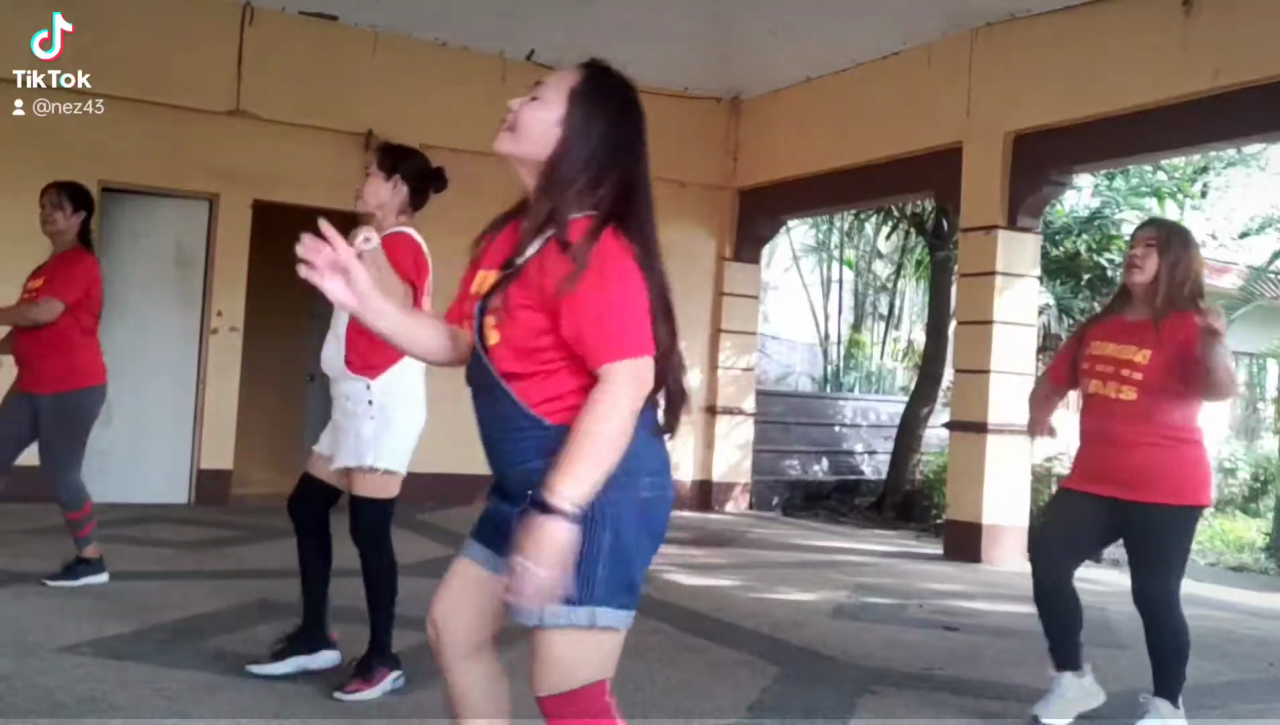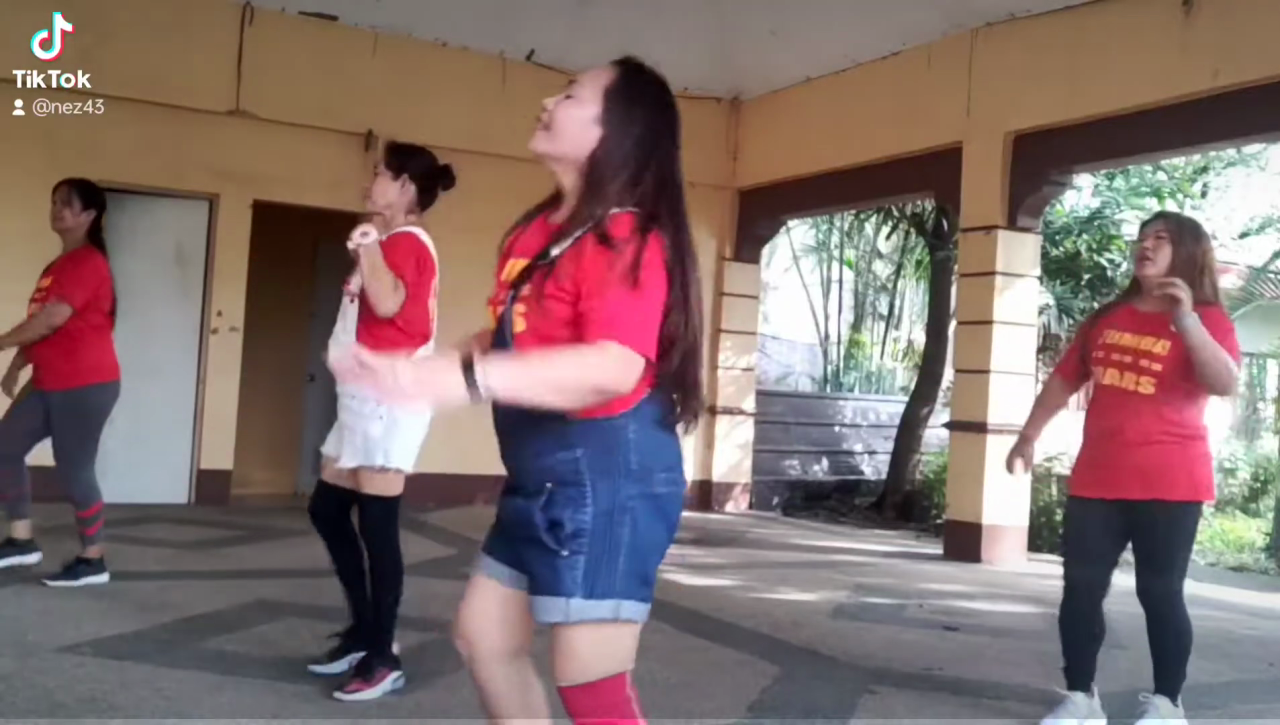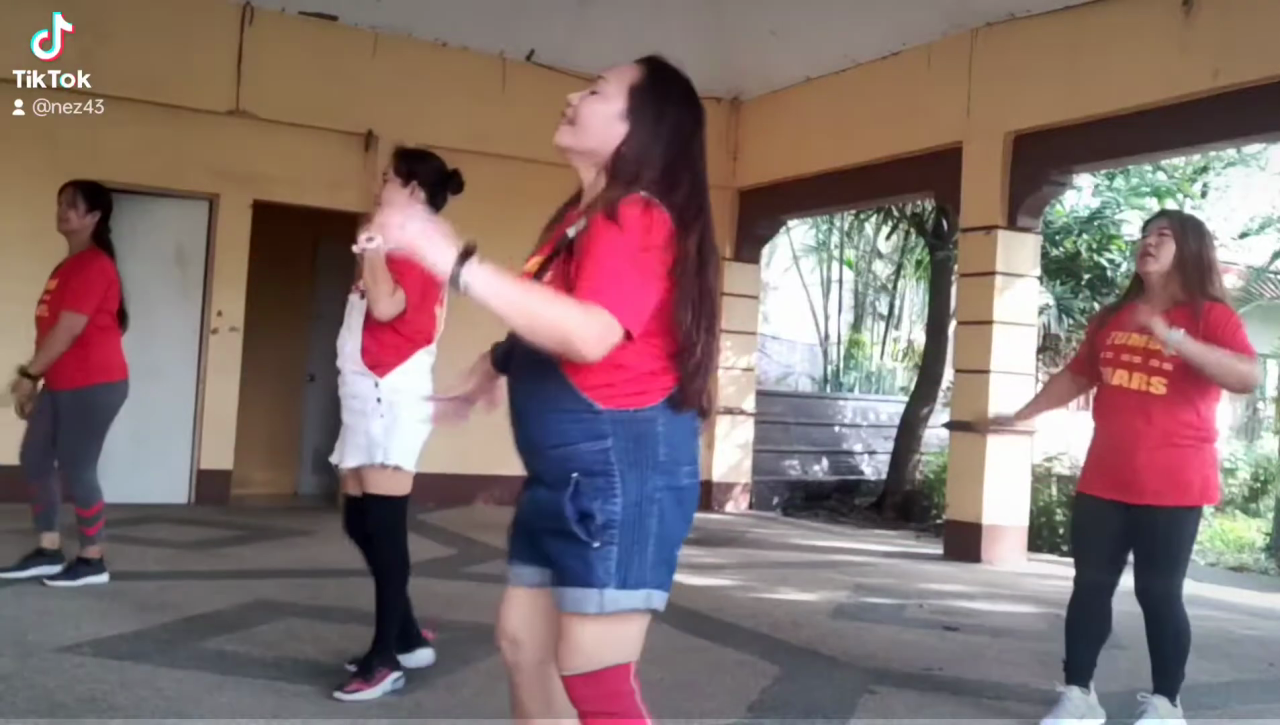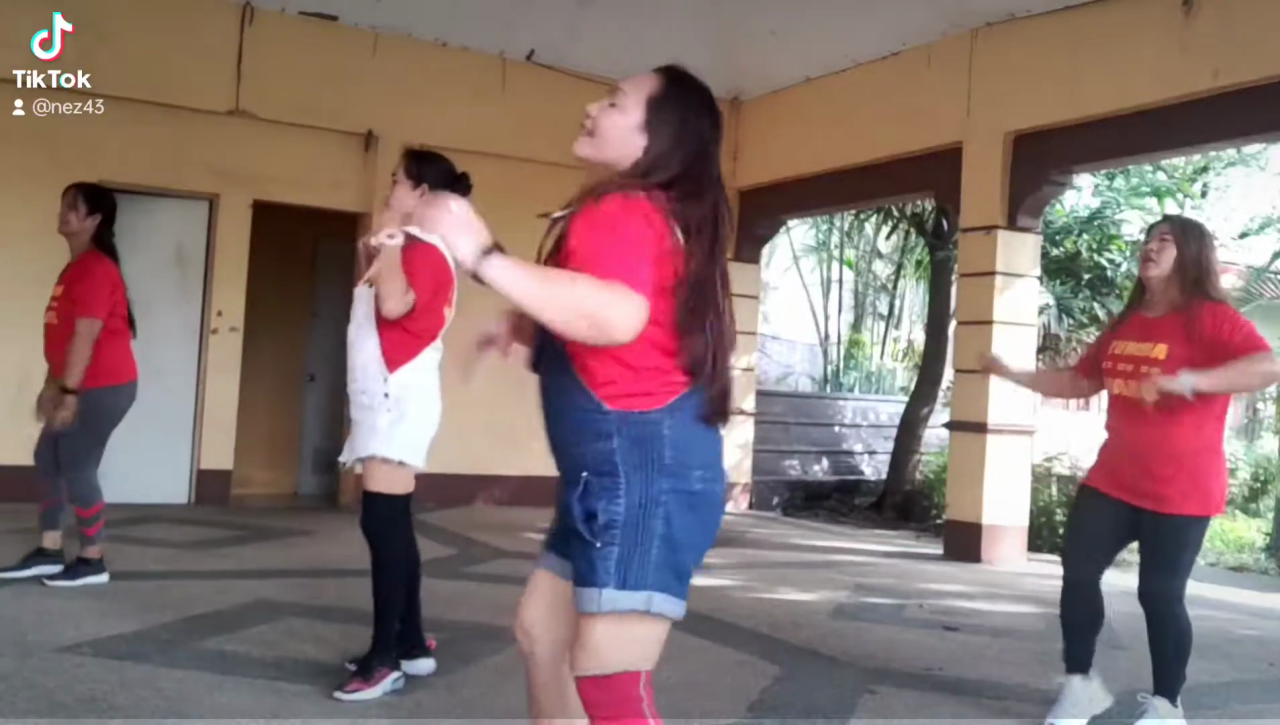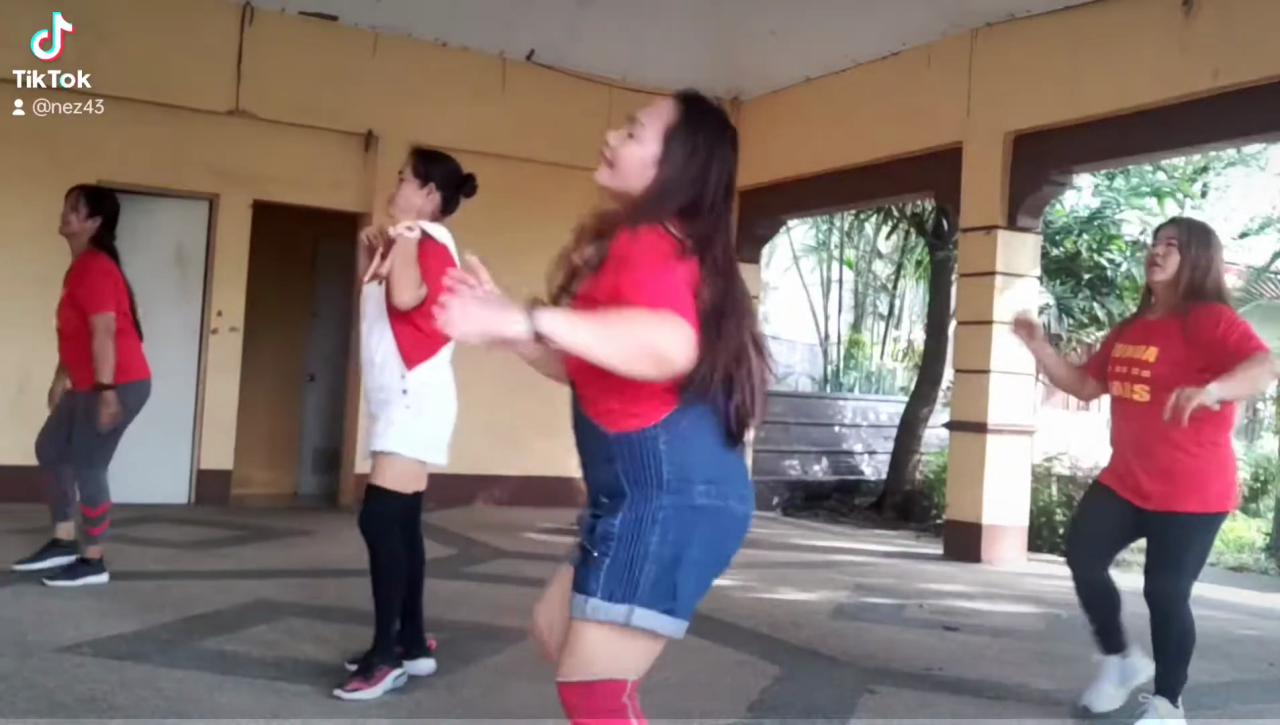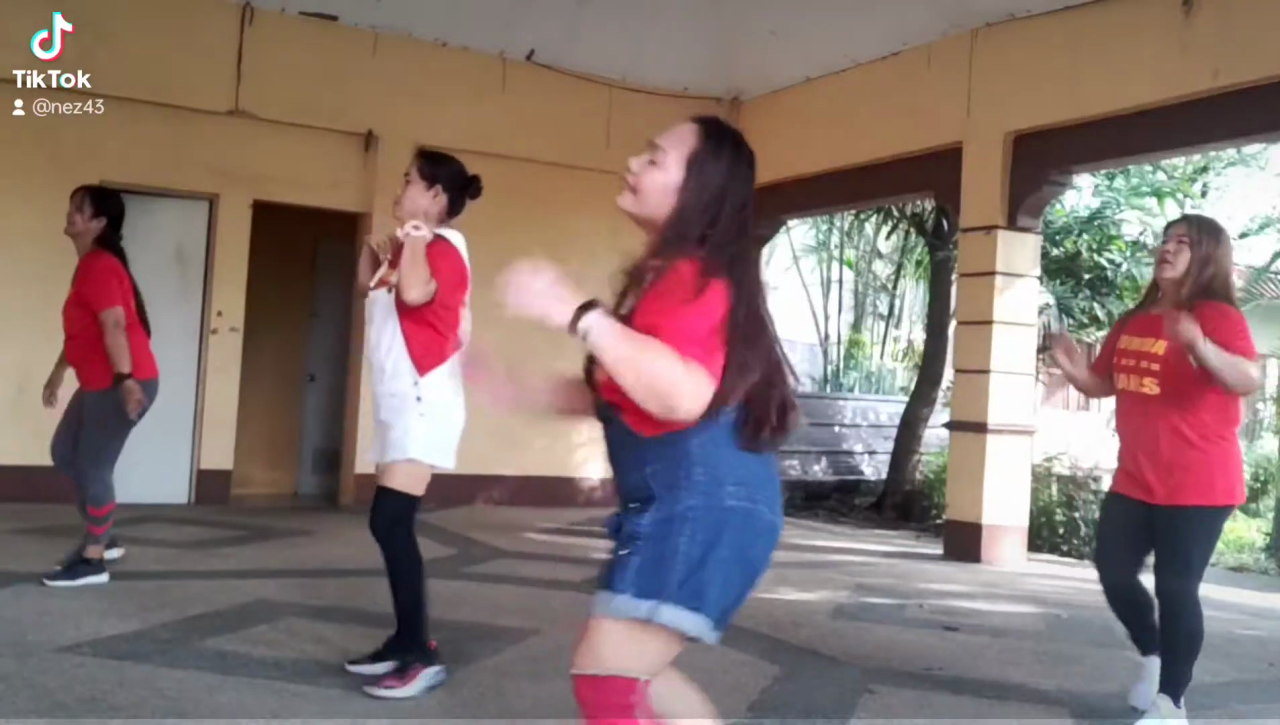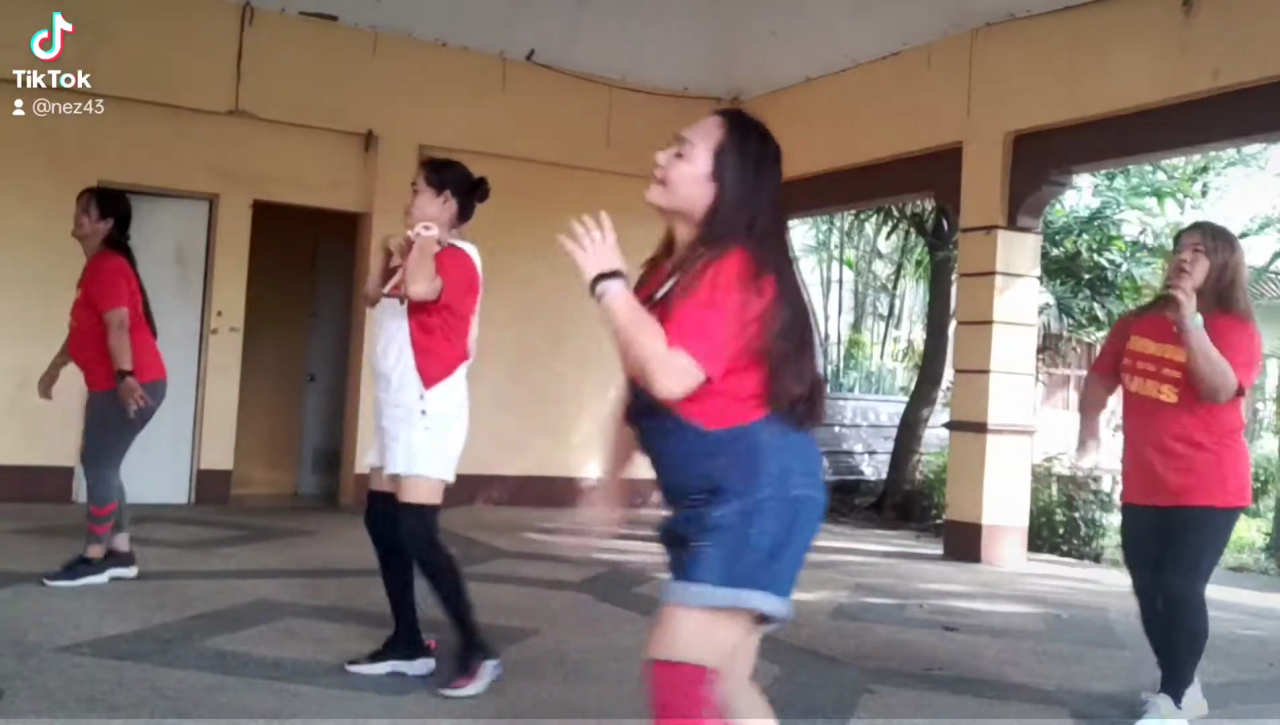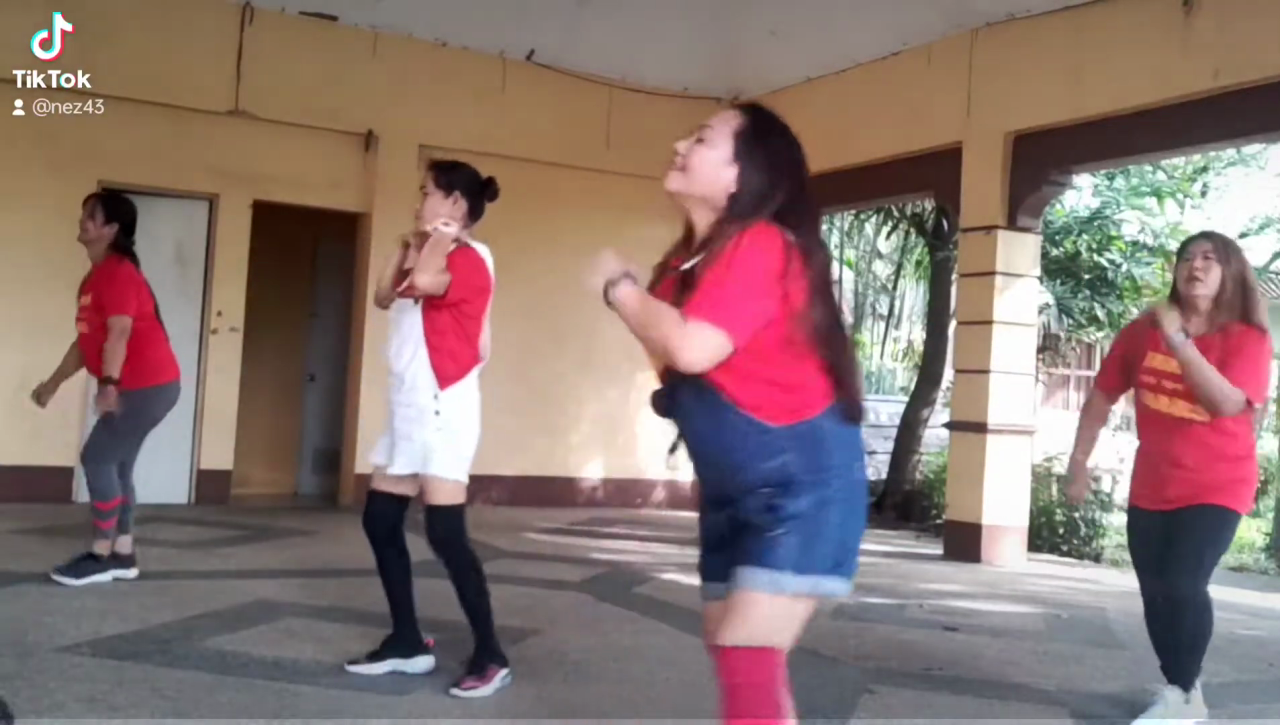
dt=0.1s
person 1, frame 1
left shoulder: (592, 248)
right shoulder: (508, 237)
left elbow: (627, 381)
right elbow: (454, 342)
left wrist: (561, 512)
right wrist: (359, 298)
left hip: (590, 500)
right hip: (529, 492)
right knee: (453, 627)
person 1, frame 2
left shoulder: (622, 237)
right shoulder: (540, 228)
left elbow: (614, 365)
right elbow: (509, 337)
left wrist: (465, 379)
right wrist: (412, 371)
left hip: (604, 486)
right hip: (546, 487)
right knee: (483, 636)
person 1, frame 3
left shoulder: (639, 222)
right shoulder: (575, 223)
left elbow: (587, 333)
left wrist: (456, 262)
right wrist: (493, 366)
left hip: (627, 476)
right hip: (565, 480)
right knee: (521, 641)
person 1, frame 4
left shoulder: (628, 212)
right shoulder: (642, 221)
left elbow: (612, 318)
left wrist: (484, 256)
right wrist: (516, 329)
left hip: (652, 482)
right hip: (612, 481)
right knee: (539, 633)
person 1, frame 5
left shoulder: (650, 244)
right shoulder: (641, 248)
left elbow: (671, 348)
right elbow: (589, 365)
left wrist: (531, 323)
right wrist: (508, 324)
left hip: (668, 499)
right hip: (646, 497)
right knee: (556, 628)
person 1, frame 6
left shoulder: (690, 277)
right shoulder: (660, 274)
left elbow: (683, 395)
right elbow: (608, 391)
left wrist: (579, 314)
right wrist: (521, 391)
left hip: (695, 508)
right hip: (673, 510)
person 1, frame 7
left shoulder: (733, 269)
right shoulder: (667, 270)
left elbow: (666, 374)
right elbow: (645, 392)
left wrist: (607, 281)
right wrist: (614, 480)
left hip: (756, 499)
right hip: (717, 501)
left knee: (678, 675)
right knee: (713, 674)
person 1, frame 8
left shoulder: (759, 243)
right shoulder: (691, 258)
left elbow: (691, 348)
left wrist: (619, 287)
left hip: (800, 487)
right hip: (733, 492)
left knee: (745, 656)
right knee: (734, 654)
person 2, frame 1
left shoulder: (403, 245)
right shoulder: (377, 243)
left elbow: (397, 309)
left wrist: (366, 250)
right wrist: (349, 259)
left hip: (383, 402)
right hip: (356, 401)
left knee: (369, 529)
right knee: (306, 508)
left ankle: (382, 658)
right ankle: (313, 637)
person 2, frame 2
left shoulder: (407, 243)
right shoulder: (389, 242)
left elbow: (386, 302)
left wrist: (367, 244)
right wrist: (364, 248)
left hip: (389, 402)
right hip: (365, 401)
left knee: (376, 527)
right knee: (326, 510)
left ankle: (382, 660)
right ankle: (366, 631)
person 2, frame 3
left shoulder: (411, 249)
right shoulder: (395, 247)
left elbow: (386, 308)
right elbow: (370, 309)
left wrist: (373, 252)
right wrist: (368, 255)
left hip: (391, 401)
right hip: (368, 401)
left knee: (382, 528)
right knee: (360, 523)
left ankle: (384, 658)
right ankle: (408, 636)
person 2, frame 4
left shoulder: (423, 249)
right shoulder: (401, 246)
left elbow: (393, 305)
right elbow: (370, 302)
left wrist: (388, 246)
right wrist: (370, 255)
left hip: (398, 400)
right hip: (379, 401)
left knee: (381, 524)
right knee: (388, 525)
left ankle: (386, 657)
right ankle: (411, 643)
person 2, frame 5
left shoulder: (431, 244)
right shoulder: (408, 243)
left elbow: (404, 298)
right elbow: (373, 290)
left wrist: (403, 238)
right wrist: (370, 247)
left hip: (415, 396)
right hip: (395, 397)
left knee: (380, 520)
right knee: (399, 524)
left ankle: (386, 655)
right ankle: (412, 643)
person 2, frame 6
left shoulder: (443, 248)
right shoulder: (409, 250)
left elbow: (415, 292)
right elbow: (367, 290)
left wrist: (414, 240)
right wrist: (374, 251)
left hip: (426, 402)
right hip: (398, 401)
left knee: (392, 522)
right knee: (391, 522)
left ankle: (420, 656)
right ankle: (410, 643)
person 2, frame 7
left shoulder: (455, 257)
right shoulder: (418, 255)
left elbow: (419, 290)
right elbow: (374, 298)
left wrist: (424, 244)
right wrist: (386, 255)
left hip: (428, 412)
right hip: (397, 410)
left knee: (416, 534)
right knee: (382, 524)
left ankle: (475, 650)
right ankle: (408, 643)
person 2, frame 8
left shoulder: (467, 258)
right shoulder: (431, 259)
left elbow: (429, 283)
right elbow: (383, 297)
left wrist: (442, 238)
right wrist: (404, 251)
left hip: (442, 411)
right hip: (409, 412)
left knee: (445, 534)
right knee: (379, 519)
left ankle: (490, 655)
right ankle: (408, 641)
person 3, frame 1
left shoulder: (1186, 326)
right shoulder: (1096, 328)
left elbow: (1219, 389)
right elbow: (1054, 380)
left wrist: (1215, 344)
right wrist: (1039, 411)
left hip: (1166, 488)
right hip: (1093, 481)
left knee: (1156, 598)
right knee: (1046, 564)
right ankle: (1073, 677)
person 3, frame 2
left shoulder: (1205, 320)
right shoulder: (1106, 319)
left elbow: (1224, 382)
right elbow: (1065, 378)
left wrist: (1187, 319)
right wrist: (1029, 433)
left hip: (1170, 483)
right hip: (1098, 479)
left knee: (1160, 592)
right knee: (1081, 586)
person 3, frame 3
left shoulder: (1212, 317)
right shoulder: (1111, 319)
left elbow: (1247, 377)
right elbow: (1074, 377)
left wrist: (1172, 338)
right wrist: (1022, 414)
left hip: (1175, 483)
right hip: (1106, 478)
left knee: (1159, 592)
right knee: (1090, 585)
person 3, frame 4
left shoulder: (1212, 318)
right shoulder: (1121, 327)
right elbow: (1076, 383)
left wrist: (1187, 379)
right wrist: (1016, 374)
left hip: (1183, 487)
right hip: (1114, 478)
left knee: (1160, 593)
right knee: (1079, 571)
right ankle: (1080, 682)
person 3, frame 5
left shoulder: (1211, 319)
right shoulder: (1128, 329)
left elbow: (1264, 367)
right elbow: (1085, 383)
left wrist: (1209, 390)
right wrist: (1040, 349)
left hip: (1191, 488)
right hip: (1126, 478)
left knee: (1166, 593)
right knee: (1082, 560)
right ankle: (1121, 659)
person 3, frame 6
left shoulder: (1219, 317)
right shoulder: (1134, 323)
left elbow: (1250, 381)
right elbow: (1099, 384)
left wrist: (1203, 347)
right wrist: (1071, 363)
left hip: (1198, 483)
right hip: (1135, 477)
left knee: (1176, 587)
right knee: (1113, 573)
right ankle: (1155, 660)
person 3, frame 7
left shoulder: (1233, 329)
right shoulder: (1135, 323)
left elbow: (1219, 389)
right elbow: (1100, 380)
left wrist: (1191, 321)
right wrist: (1089, 422)
left hip: (1208, 485)
right hip: (1144, 484)
left knee: (1181, 587)
right knee: (1150, 589)
person 3, frame 8
left shoulder: (1248, 340)
right shoulder: (1143, 330)
left elbow: (1229, 404)
right elbow: (1103, 392)
left wrist: (1181, 343)
right wrist: (1080, 460)
left hip: (1218, 488)
right hip: (1153, 489)
left knee: (1186, 583)
right knee: (1157, 592)
person 4, frame 1
left shoulder: (80, 263)
right shoulder: (45, 268)
left elbow: (41, 312)
left hip: (71, 388)
left knee: (60, 474)
left ankle: (91, 560)
person 4, frame 2
left shoulder: (87, 263)
right shoulder: (58, 265)
left elbow: (50, 318)
right elbow: (42, 324)
left hip: (86, 385)
right hip: (48, 382)
left knee: (74, 469)
left ankle: (92, 561)
person 4, frame 3
left shoulder: (93, 265)
right shoulder: (68, 266)
left elbow: (68, 329)
right elbow: (50, 328)
left hip: (94, 385)
right hip: (61, 384)
left knee: (76, 470)
right knee: (34, 460)
left ankle: (92, 561)
right ankle: (48, 552)
person 4, frame 4
left shoulder: (94, 268)
right shoulder: (76, 268)
left elbow: (86, 334)
left wrist: (68, 394)
right wrist: (51, 388)
left hip: (104, 387)
right hip: (81, 386)
left knee: (77, 468)
right knee: (48, 462)
left ankle: (92, 561)
right ankle: (48, 552)
person 4, frame 5
left shoulder: (94, 268)
right shoulder: (82, 267)
left elbow: (104, 330)
left wrist: (105, 389)
right wrist: (60, 378)
left hip: (119, 384)
right hip: (90, 384)
left knee: (88, 467)
right knee: (49, 450)
left ankle: (93, 561)
right ankle: (64, 542)
person 4, frame 6
left shoulder: (99, 266)
right shoulder: (91, 267)
left elbow: (114, 325)
right elbow: (80, 330)
left wrist: (124, 379)
right wrist: (57, 372)
left hip: (123, 385)
right hip: (99, 384)
left knee: (92, 466)
right knee: (65, 453)
left ankle: (93, 561)
right ankle: (98, 540)
person 4, frame 7
left shoulder: (107, 267)
right shoulder: (98, 268)
left elbow: (118, 325)
right elbow: (82, 331)
left wrist: (125, 376)
right wrist: (54, 369)
left hip: (131, 384)
right hip: (107, 384)
left knee: (98, 466)
right knee: (98, 465)
left ankle: (94, 560)
right ankle: (120, 553)
person 4, frame 8
left shoulder: (119, 272)
right shoulder: (94, 279)
left elbow: (120, 332)
right elbow: (85, 339)
left wrist: (110, 384)
right wrist: (54, 381)
left hip: (149, 385)
right hip: (128, 386)
left knee: (97, 460)
right knee: (113, 466)
left ankle: (103, 555)
right ankle: (120, 556)
